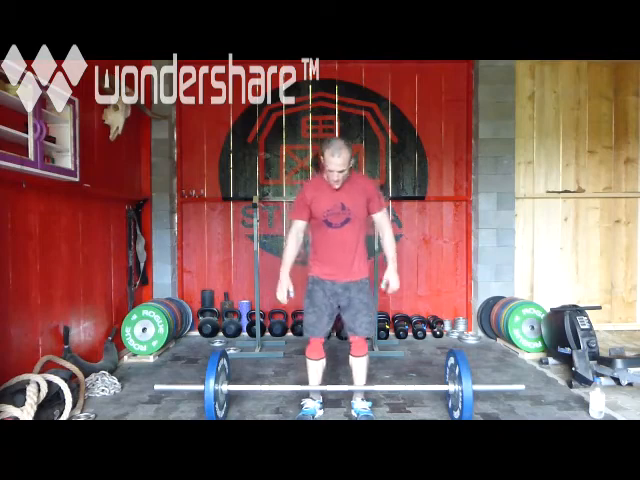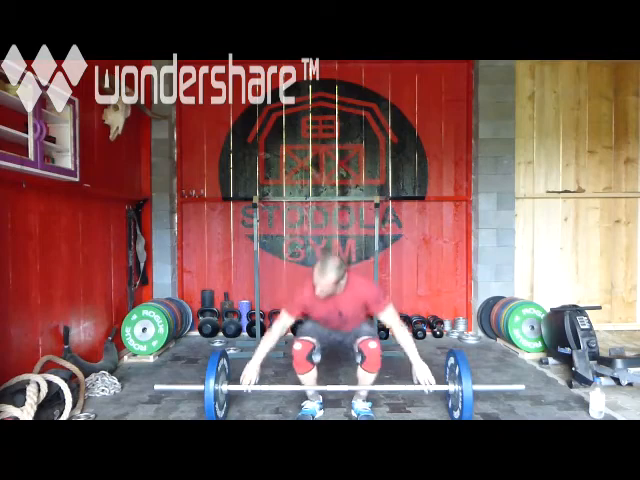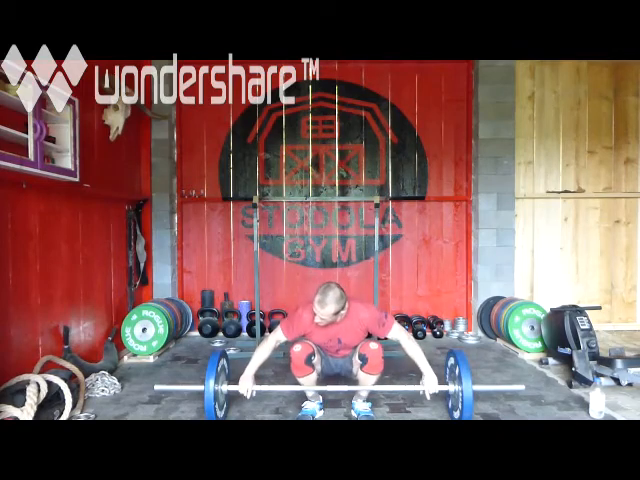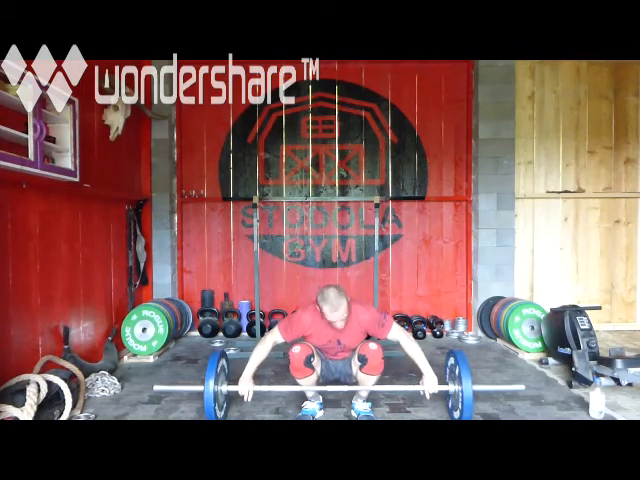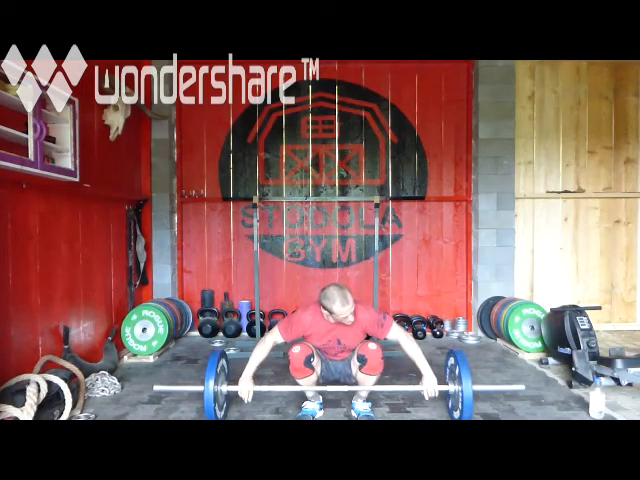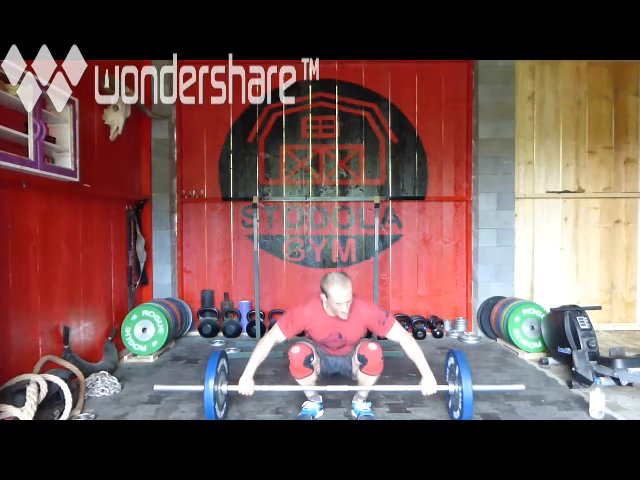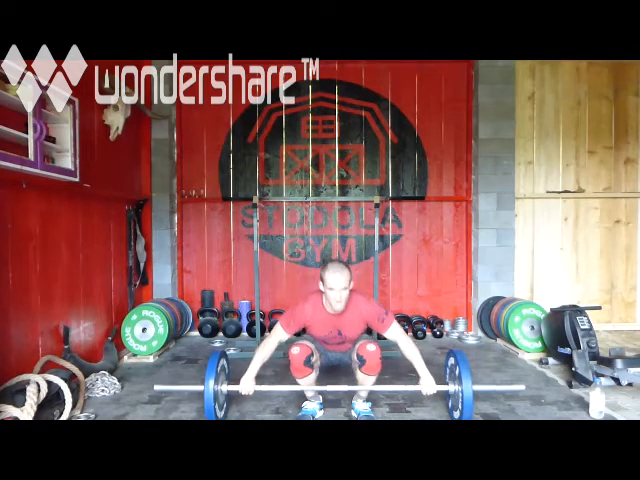
dt=0.5s
person 1, frame 1
left shoulder: (367, 187)
right shoulder: (309, 190)
left elbow: (384, 226)
right elbow: (296, 234)
left wrist: (392, 267)
right wrist: (284, 275)
left hip: (357, 280)
right hip: (320, 280)
left knee: (359, 338)
right knee: (315, 339)
left ankle: (359, 400)
right ankle: (313, 400)
person 1, frame 2
left shoulder: (364, 287)
right shoulder: (307, 291)
left elbow: (395, 323)
right elbow: (281, 325)
left wrist: (417, 361)
right wrist: (255, 361)
left hip: (355, 326)
right hip: (320, 326)
left knee: (372, 348)
right knee: (300, 348)
left ankle: (360, 401)
right ankle: (313, 401)
person 1, frame 3
left shoulder: (364, 314)
right shoulder: (305, 315)
left elbow: (404, 336)
right elbow: (272, 339)
left wrist: (428, 373)
right wrist: (248, 374)
left hip: (353, 361)
right hip: (321, 360)
left knee: (373, 350)
right knee: (299, 351)
left ankle: (360, 401)
right ankle: (313, 401)
person 1, frame 4
left shoulder: (364, 314)
right shoulder: (305, 317)
left elbow: (403, 336)
right elbow: (269, 339)
left wrist: (428, 373)
right wrist: (247, 376)
left hip: (352, 365)
right hip: (320, 365)
left knee: (373, 351)
right knee: (298, 352)
left ankle: (360, 401)
right ankle: (313, 401)
person 1, frame 5
left shoulder: (364, 314)
right shoulder: (305, 317)
left elbow: (403, 336)
right elbow: (269, 339)
left wrist: (427, 374)
right wrist: (246, 377)
left hip: (353, 366)
right hip: (319, 366)
left knee: (373, 351)
right knee: (298, 352)
left ankle: (360, 401)
right ankle: (313, 401)
person 1, frame 6
left shoulder: (366, 309)
right shoulder: (306, 311)
left elbow: (404, 337)
right elbow: (270, 339)
left wrist: (427, 375)
right wrist: (247, 376)
left hip: (352, 359)
right hip: (321, 358)
left knee: (373, 351)
right knee: (297, 353)
left ankle: (360, 401)
right ankle: (313, 401)
person 1, frame 7
left shoulder: (365, 307)
right shoulder: (306, 308)
left elbow: (401, 337)
right elbow: (273, 338)
left wrist: (424, 375)
right wrist: (250, 375)
left hip: (352, 347)
right hip: (320, 348)
left knee: (372, 352)
right knee: (297, 353)
left ankle: (360, 402)
right ankle: (312, 402)
